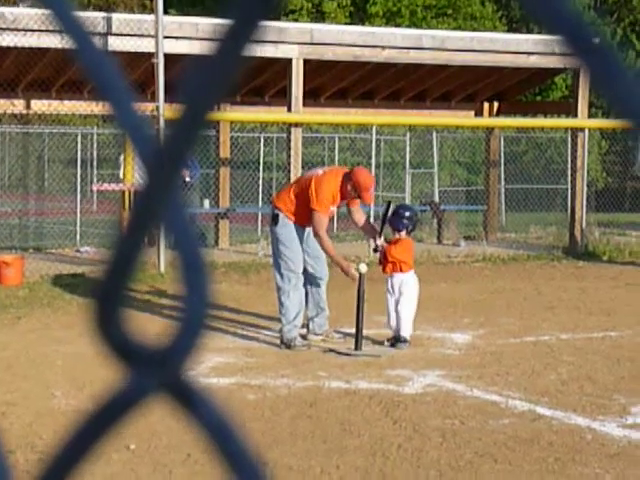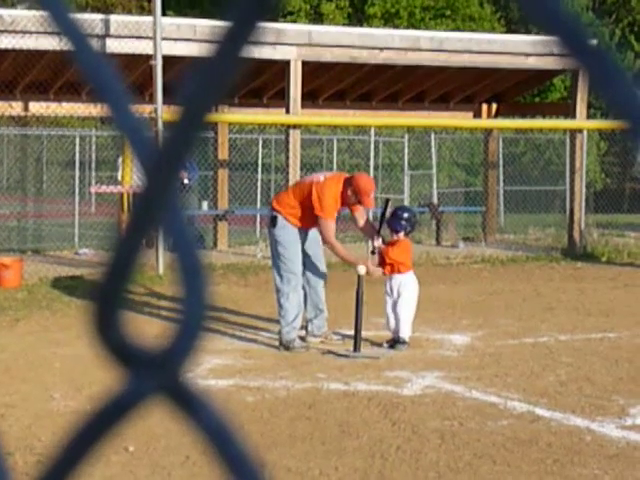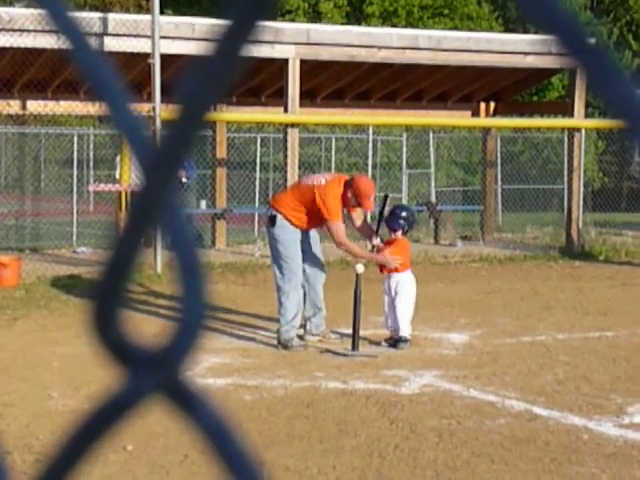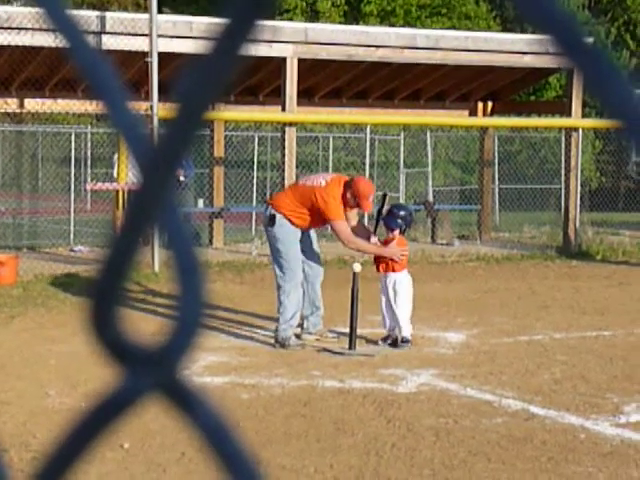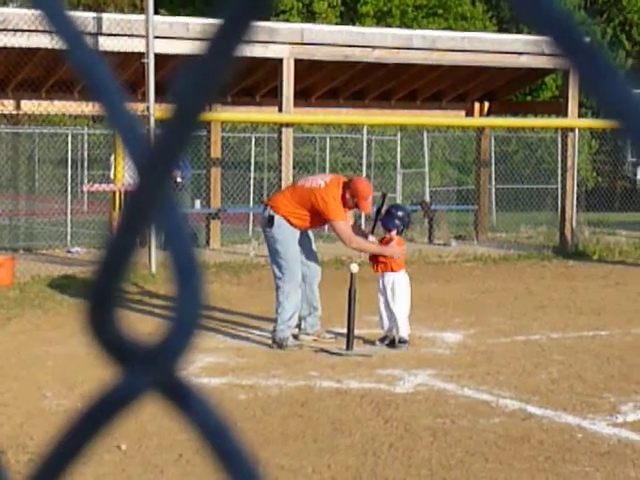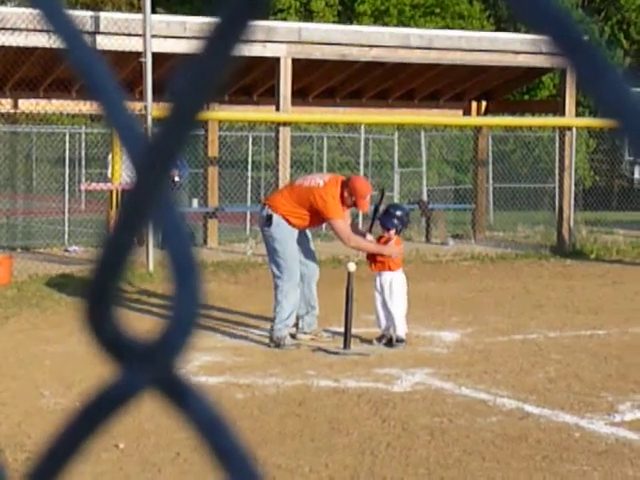
dt=0.1s
person 1, frame 1
left shoulder: (350, 182)
right shoulder: (325, 187)
left elbow: (358, 215)
right elbow: (320, 233)
left wrist: (379, 238)
right wrist: (342, 263)
left hip: (309, 221)
right hip: (287, 219)
left knee: (317, 274)
right knee: (292, 276)
left ankle: (318, 328)
right ankle: (289, 335)
person 1, frame 2
left shoulder: (351, 188)
right shoulder: (328, 193)
left elbow: (362, 221)
right elbow: (329, 241)
right wrist: (358, 264)
left hip: (307, 224)
right hip: (285, 220)
left knee: (315, 276)
right knee: (292, 278)
left ankle: (317, 330)
right ankle: (286, 336)
person 1, frame 3
left shoulder: (351, 188)
right shoulder: (330, 195)
left elbow: (359, 222)
right elbow: (342, 242)
left wrist: (376, 240)
right wrist: (376, 258)
left hip: (306, 222)
right hip: (283, 219)
left knee: (315, 275)
right knee: (292, 277)
left ankle: (314, 329)
right ankle: (286, 336)
person 1, frame 4
left shoulder: (348, 187)
right shoulder: (330, 196)
left elbow: (354, 224)
right elbow: (349, 241)
left wrist: (374, 240)
right wrist: (384, 251)
left hip: (300, 220)
right hip: (281, 218)
left knee: (313, 273)
right knee: (292, 276)
left ankle: (312, 327)
right ankle: (284, 335)
person 1, frame 5
left shoulder: (346, 188)
right shoulder: (329, 197)
left elbow: (349, 225)
right elbow: (350, 241)
left wrist: (370, 240)
right wrist: (385, 250)
left hip: (298, 220)
right hip: (279, 219)
left knee: (311, 273)
right knee: (291, 277)
left ankle: (310, 328)
right ankle: (281, 335)
person 1, frame 6
left shoulder: (342, 187)
right shoulder: (328, 196)
left elbow: (346, 224)
right elbow: (348, 240)
left wrist: (368, 239)
right wrist: (384, 249)
left hip: (295, 220)
right hip: (276, 218)
left knee: (309, 272)
right knee: (289, 276)
left ankle: (307, 327)
right ankle: (279, 334)
person 2, frame 1
left shoulder: (406, 242)
right shoulder: (392, 242)
left elbow: (392, 252)
right elbow: (384, 261)
left wrist: (383, 244)
right wrist: (382, 250)
left hip: (406, 280)
right hip: (392, 279)
left knee: (404, 309)
right knee: (392, 309)
left ankle: (404, 336)
right ankle: (396, 334)
person 2, frame 2
left shoulder: (404, 244)
right shoulder: (391, 243)
left elbow: (390, 254)
right elbow: (383, 261)
left wrist: (380, 246)
right wrist: (379, 251)
left hip: (405, 281)
right hip: (392, 280)
left knee: (403, 310)
right knee: (391, 310)
left ankle: (403, 338)
right ankle: (395, 335)
person 2, frame 3
left shoulder: (402, 242)
right shoulder: (389, 242)
left elbow: (389, 253)
left wrist: (380, 246)
right wrist: (378, 249)
left hip: (403, 280)
right hip: (389, 279)
left knee: (402, 308)
right knee: (389, 308)
left ankle: (404, 336)
right ankle: (394, 334)
person 2, frame 4
left shoulder: (399, 242)
right shoulder: (387, 241)
right elbow: (379, 259)
left hip: (400, 279)
right hip: (386, 278)
left knee: (401, 308)
right knee: (386, 308)
left ankle: (406, 336)
right ankle: (391, 333)
person 2, frame 5
left shoulder: (397, 242)
right shoulder: (383, 240)
left elbow: (385, 255)
right elbow: (374, 258)
left hip: (397, 279)
right hip: (384, 278)
left knee: (399, 309)
right knee: (384, 308)
left ankle: (403, 337)
right ankle: (389, 334)
person 2, frame 6
left shoulder: (395, 241)
right shoulder: (379, 239)
left elbow: (383, 254)
right elbow: (371, 255)
left hip: (394, 278)
right hip: (380, 277)
left knee: (396, 308)
right knee: (380, 307)
left ankle: (400, 336)
right ankle: (386, 333)
